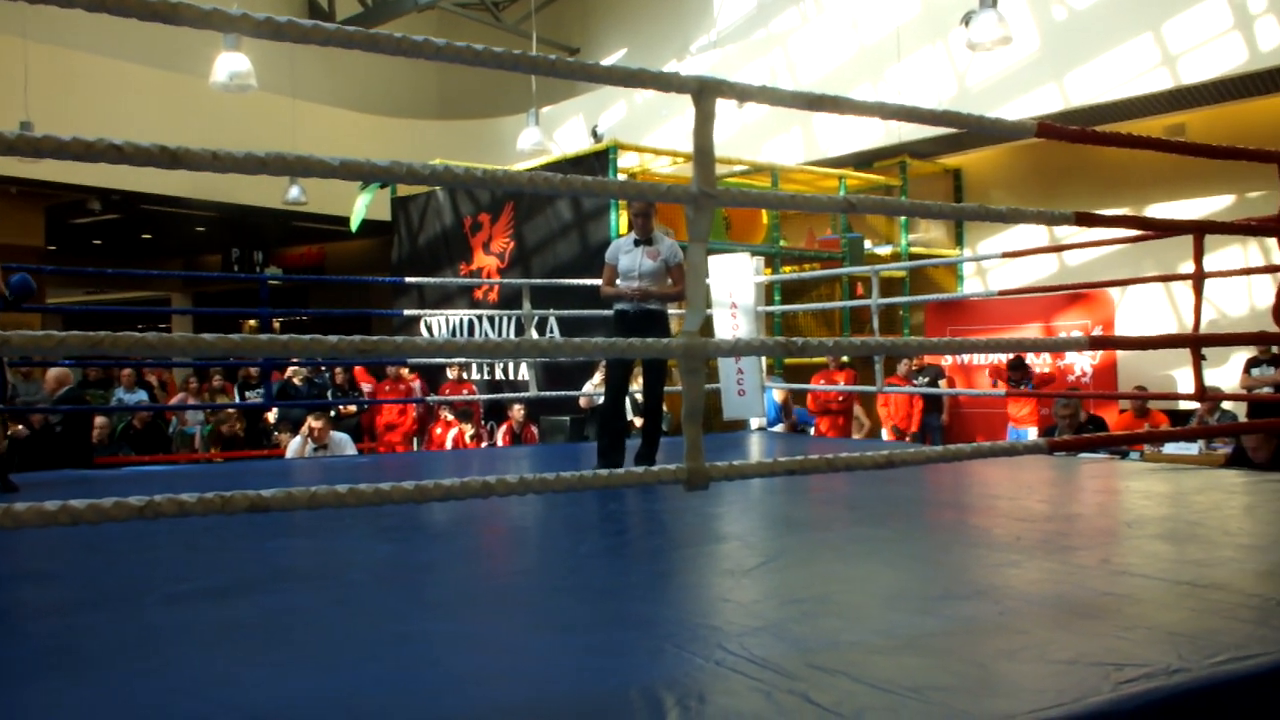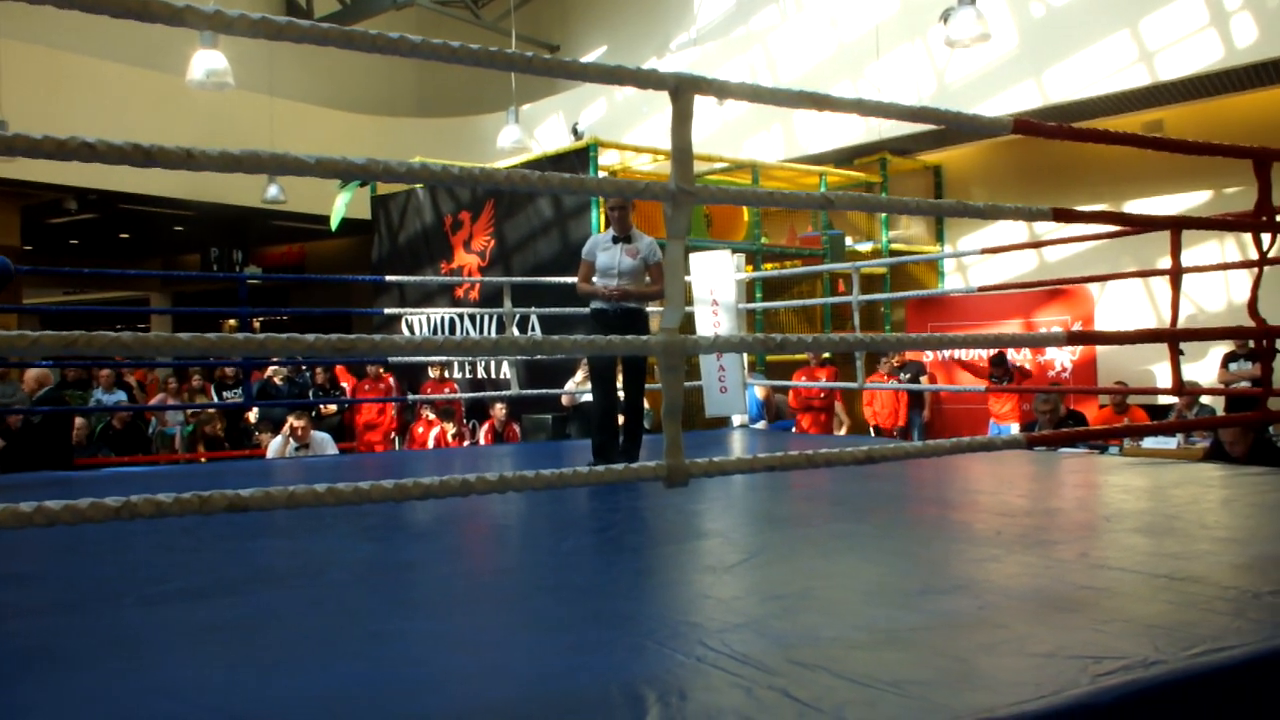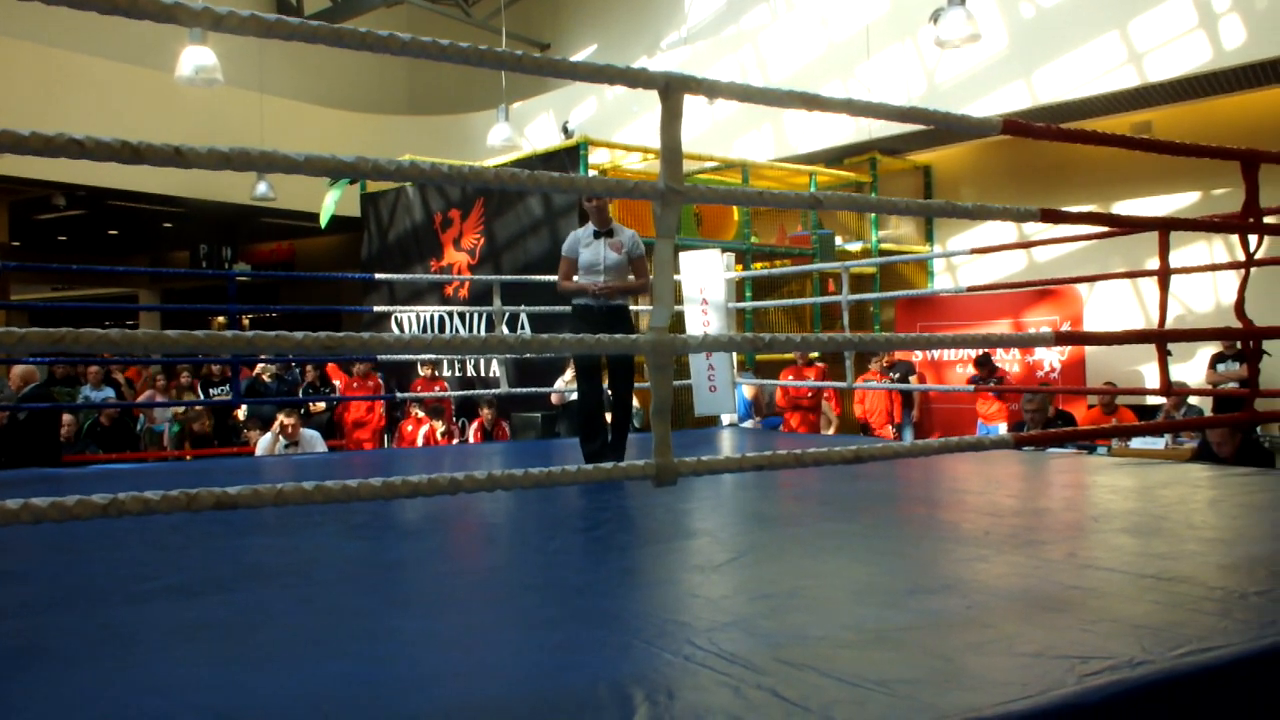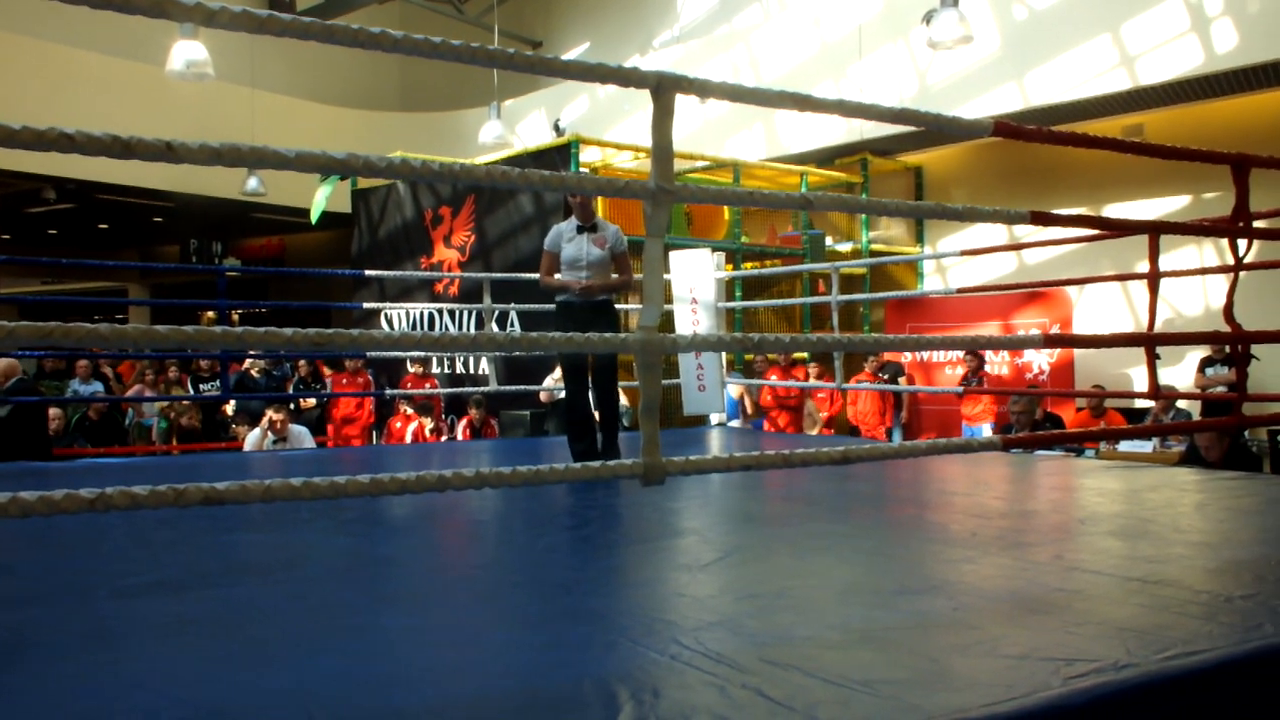
dt=0.3s
person 1, frame 1
left shoulder: (668, 247)
right shoulder: (618, 246)
left elbow: (681, 290)
right elbow: (605, 289)
left wrist: (652, 293)
right wrist: (622, 292)
left hip: (654, 322)
right hip: (623, 321)
left knee: (653, 392)
right knee: (614, 390)
left ankle: (646, 459)
right ankle: (609, 460)
person 1, frame 2
left shoulder: (647, 244)
right shoulder: (595, 242)
left elbow: (659, 289)
right elbow: (581, 285)
left wrist: (630, 293)
right wrist: (599, 291)
left hip: (634, 320)
right hip: (601, 320)
left knee: (634, 392)
right knee: (603, 391)
left ankle: (628, 457)
right ankle: (605, 458)
person 1, frame 3
left shoulder: (629, 237)
right shoulder: (576, 238)
left elbow: (644, 282)
right elbow: (562, 283)
left wrist: (618, 287)
right wrist: (586, 288)
left hip: (618, 316)
right hip: (584, 317)
left knee: (622, 387)
right knee: (589, 389)
left ankle: (615, 454)
right ankle: (596, 458)
person 1, frame 4
left shoulder: (612, 233)
right shoulder: (558, 233)
left elbow: (627, 278)
right elbow: (545, 277)
left wrist: (601, 284)
right wrist: (570, 284)
left hip: (602, 313)
right hip: (568, 314)
left knee: (605, 382)
right knee: (575, 386)
left ankle: (610, 449)
right ankle: (585, 458)
